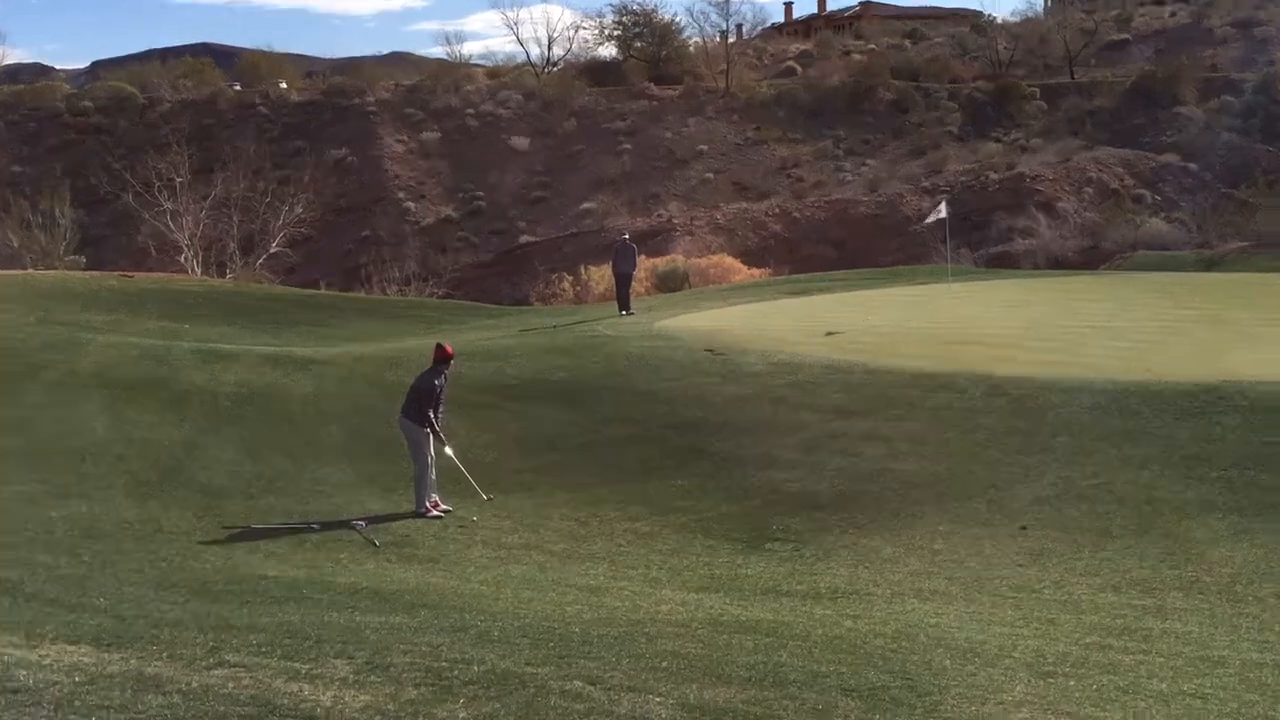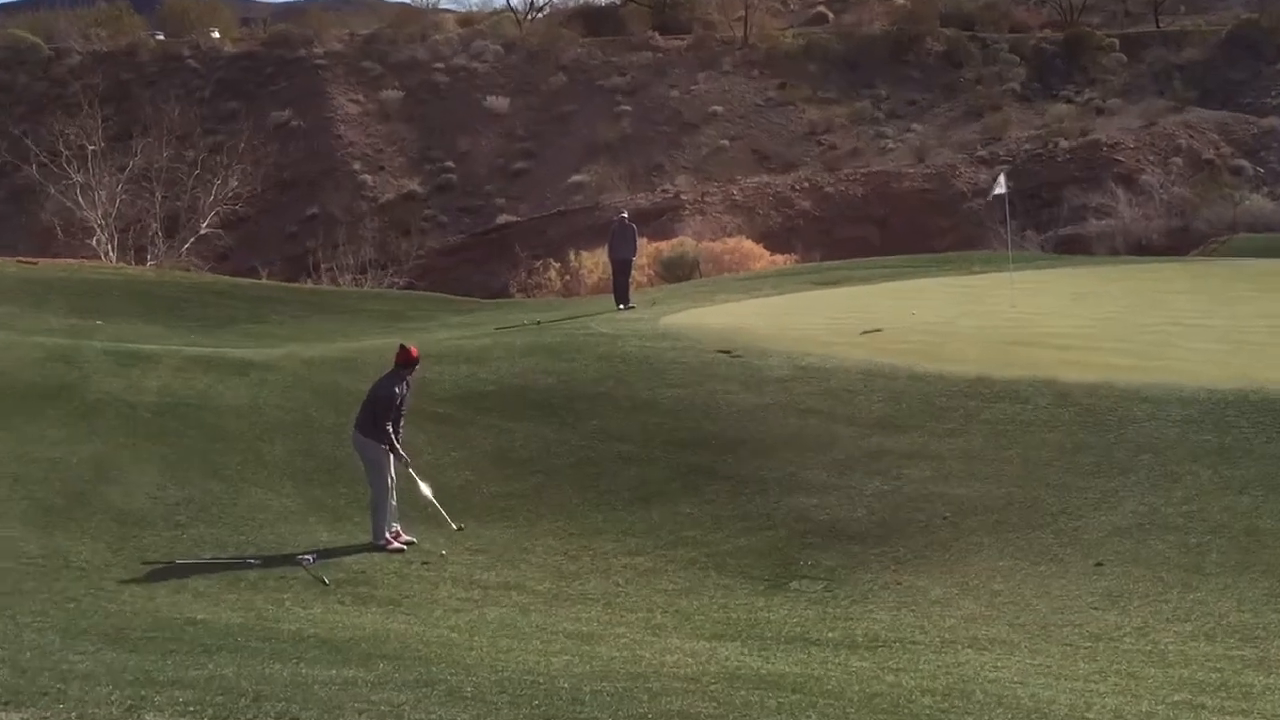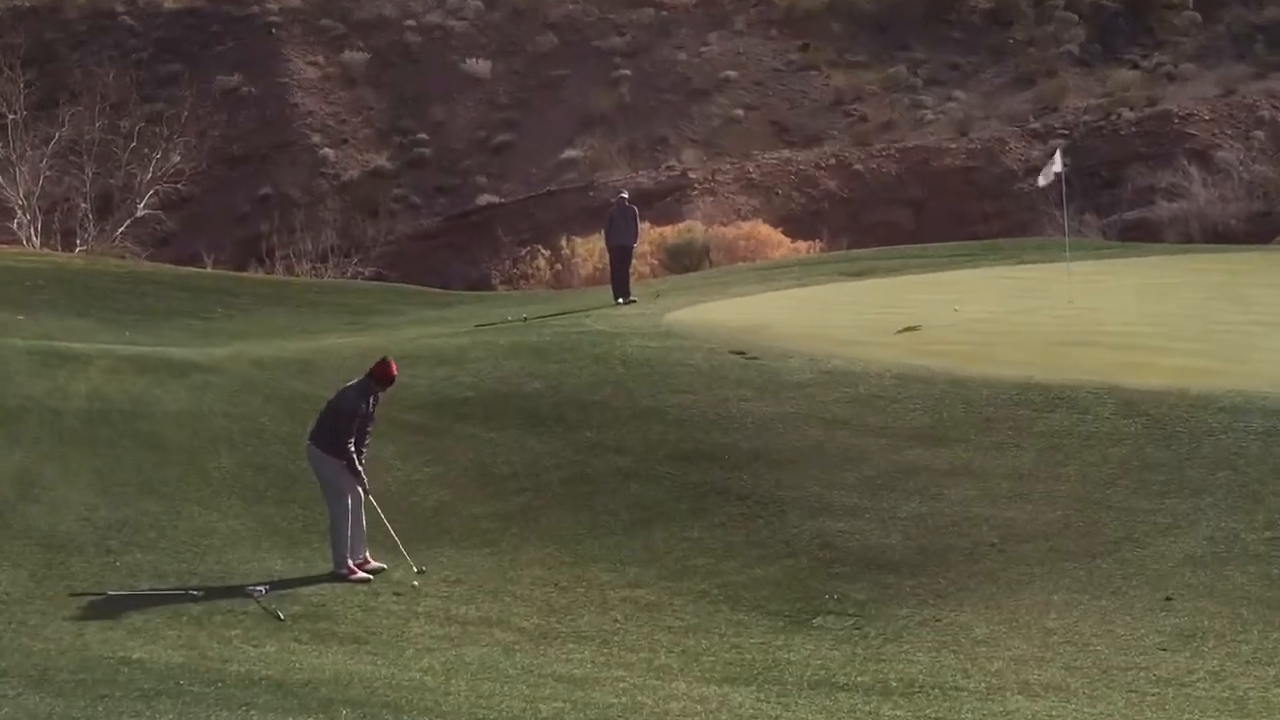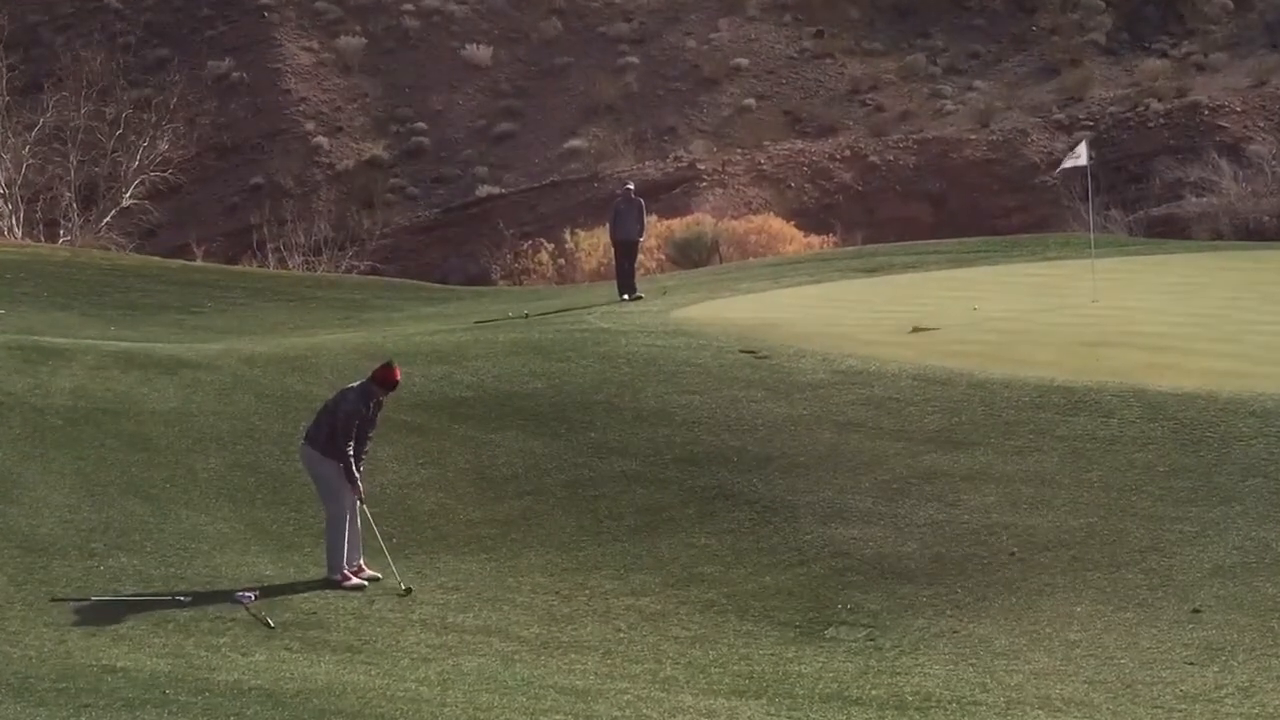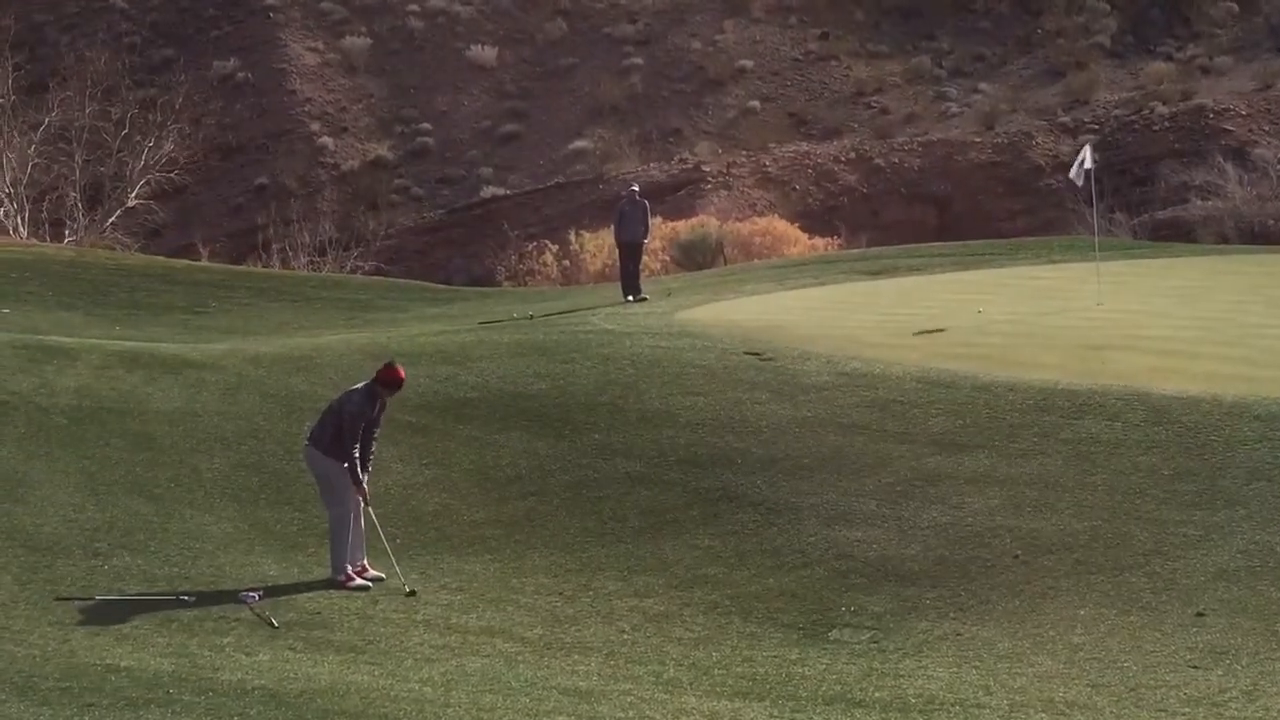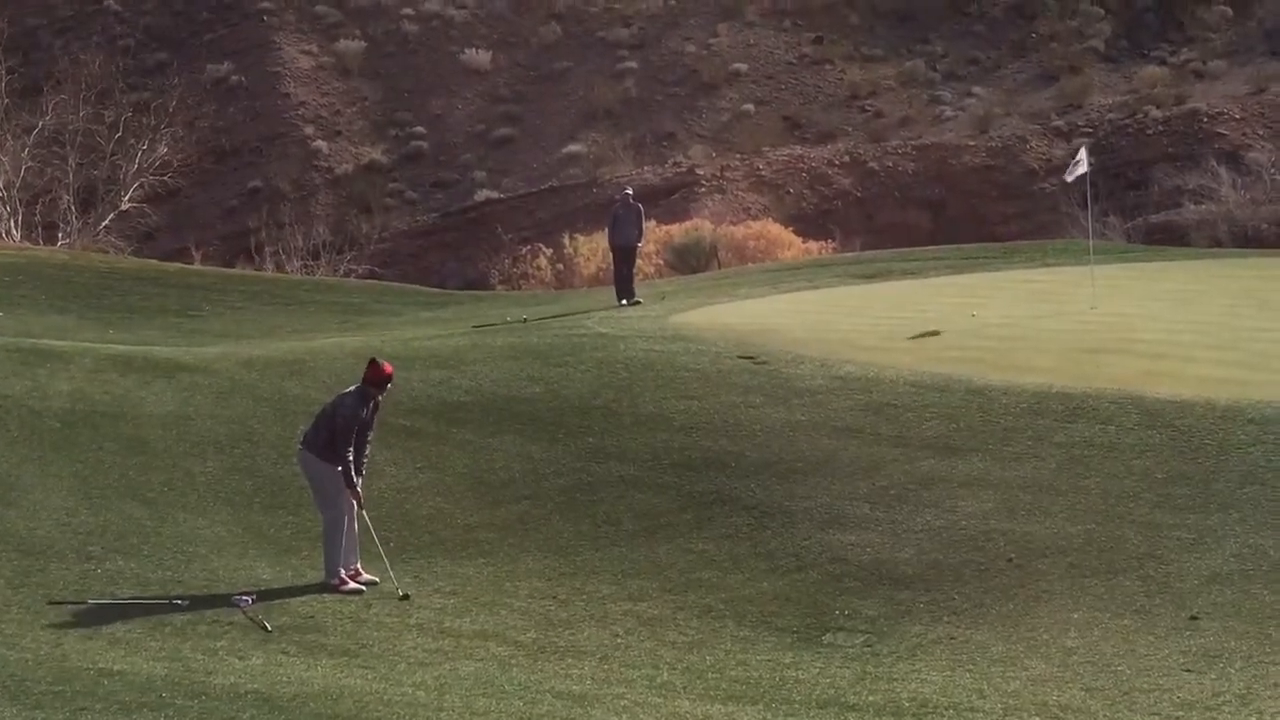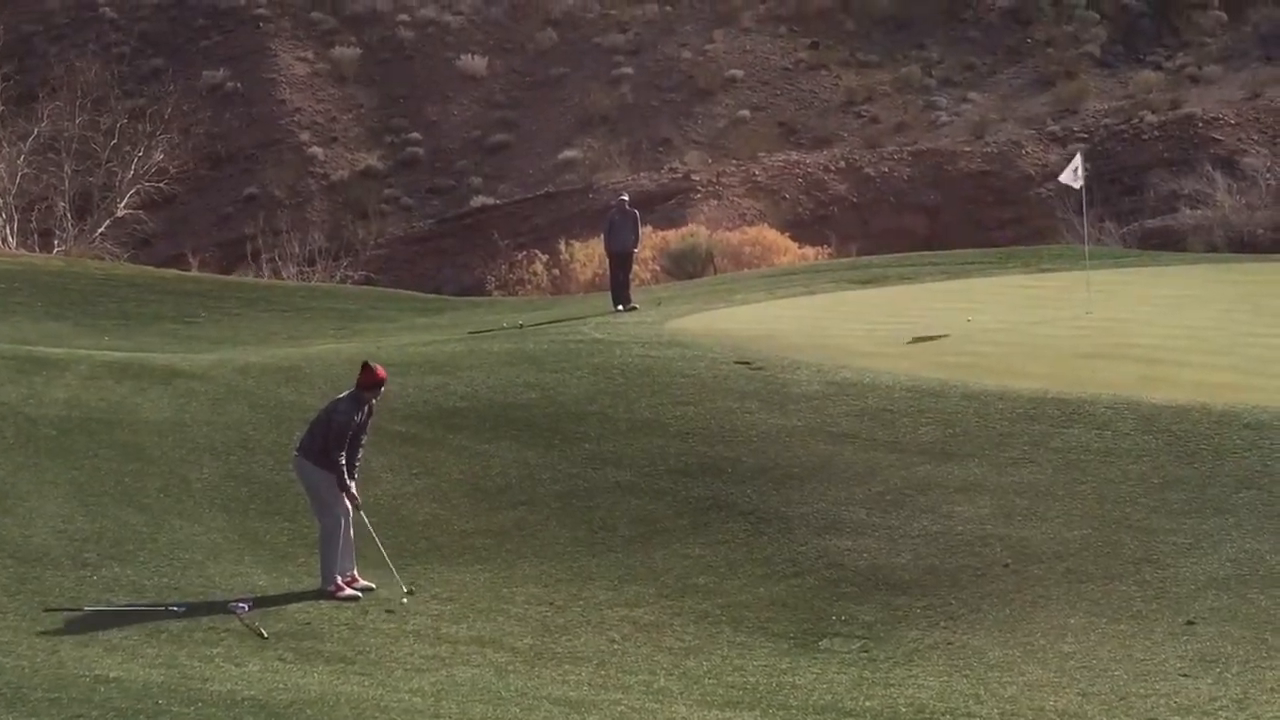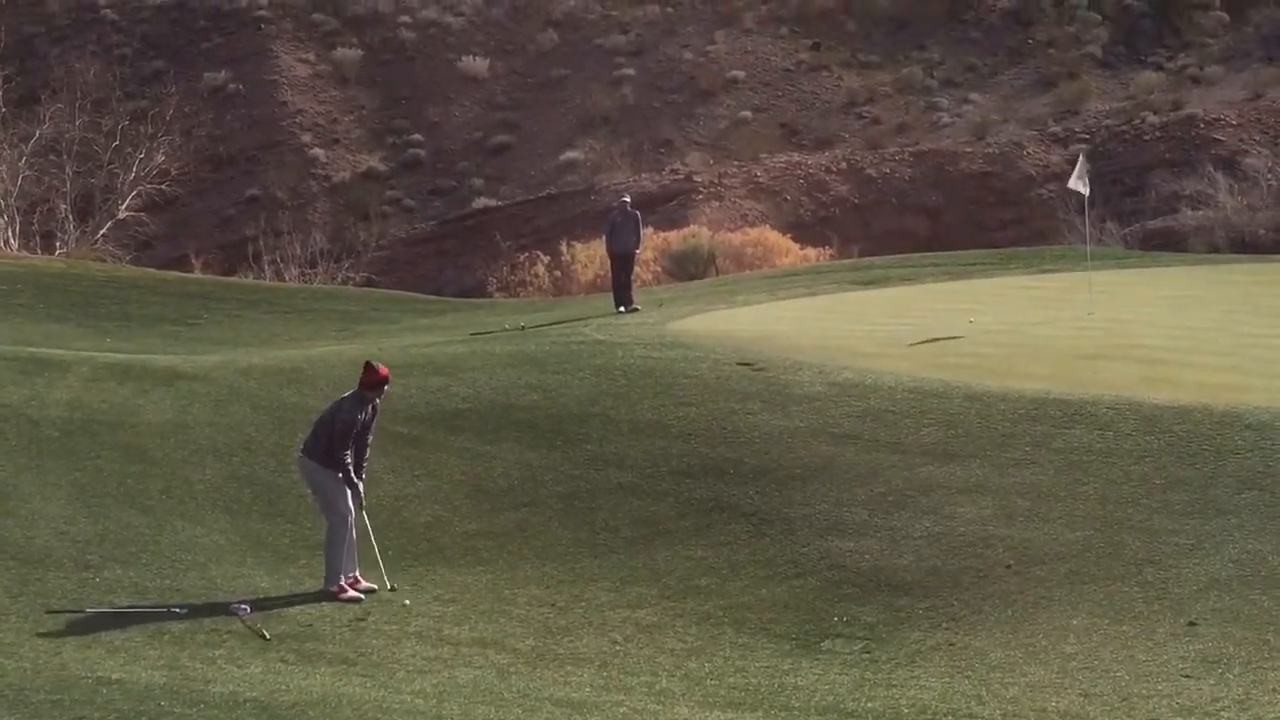
dt=0.5s
person 1, frame 1
right shoulder: (430, 382)
left elbow: (439, 403)
right elbow: (426, 411)
left wrist: (437, 426)
right wrist: (436, 432)
left hip: (422, 422)
right hip: (413, 423)
left knee: (430, 460)
right knee: (423, 462)
person 1, frame 2
left shoulder: (404, 382)
right shoulder: (389, 388)
left elbow: (399, 415)
right elbow: (383, 424)
left wrist: (397, 443)
right wrist: (396, 449)
left hip: (381, 437)
right hip: (368, 438)
left knee: (390, 482)
right knee: (382, 486)
left ankle: (392, 529)
right ankle: (381, 537)
person 1, frame 3
left shoulder: (372, 396)
right shoulder: (352, 400)
left elbow: (364, 432)
right elbow: (346, 442)
left wrist: (359, 464)
right wrist: (357, 473)
left hip: (339, 452)
right hip: (324, 452)
left knee: (356, 498)
right knee: (342, 506)
left ankle: (359, 556)
right ankle: (343, 565)
person 1, frame 4
left shoulder: (375, 400)
right shoulder: (352, 401)
left elbow: (364, 438)
right elbow: (345, 444)
left wrist: (357, 471)
right wrist: (354, 479)
left hip: (335, 453)
right hip: (318, 452)
left knee: (351, 505)
right knee: (339, 508)
left ankle: (353, 563)
right ankle: (337, 571)
person 1, frame 5
left shoulder: (379, 400)
right shoulder: (357, 403)
left elbow: (370, 438)
right elbow: (351, 445)
left wrist: (364, 473)
right wrist: (358, 480)
left hip: (339, 453)
right hip: (322, 452)
left knee: (355, 506)
right knee: (342, 509)
left ankle: (357, 563)
right ankle: (341, 572)
person 1, frame 6
left shoulder: (373, 402)
right shoulder: (350, 405)
left elbow: (363, 440)
right elbow: (344, 448)
left wrist: (358, 476)
right wrist: (351, 484)
left hip: (332, 457)
right hip: (316, 456)
left knee: (348, 509)
right knee: (336, 513)
left ankle: (351, 567)
right ankle: (334, 576)
person 1, frame 7
left shoulder: (367, 406)
right shoulder: (345, 411)
left elbow: (357, 445)
right elbow: (336, 453)
left wrist: (352, 479)
right wrist: (346, 487)
left hip: (328, 463)
right hip: (312, 463)
left knee: (345, 514)
right knee: (333, 519)
left ankle: (347, 574)
right ankle: (331, 582)
person 1, frame 8
left shoulder: (371, 405)
right shoulder: (349, 410)
left elbow: (363, 444)
right elbow: (341, 452)
left wrist: (359, 478)
right wrist: (354, 485)
left hip: (333, 463)
right hip: (317, 463)
left knee: (347, 516)
right knee: (340, 518)
left ankle: (349, 575)
right ankle: (334, 583)
